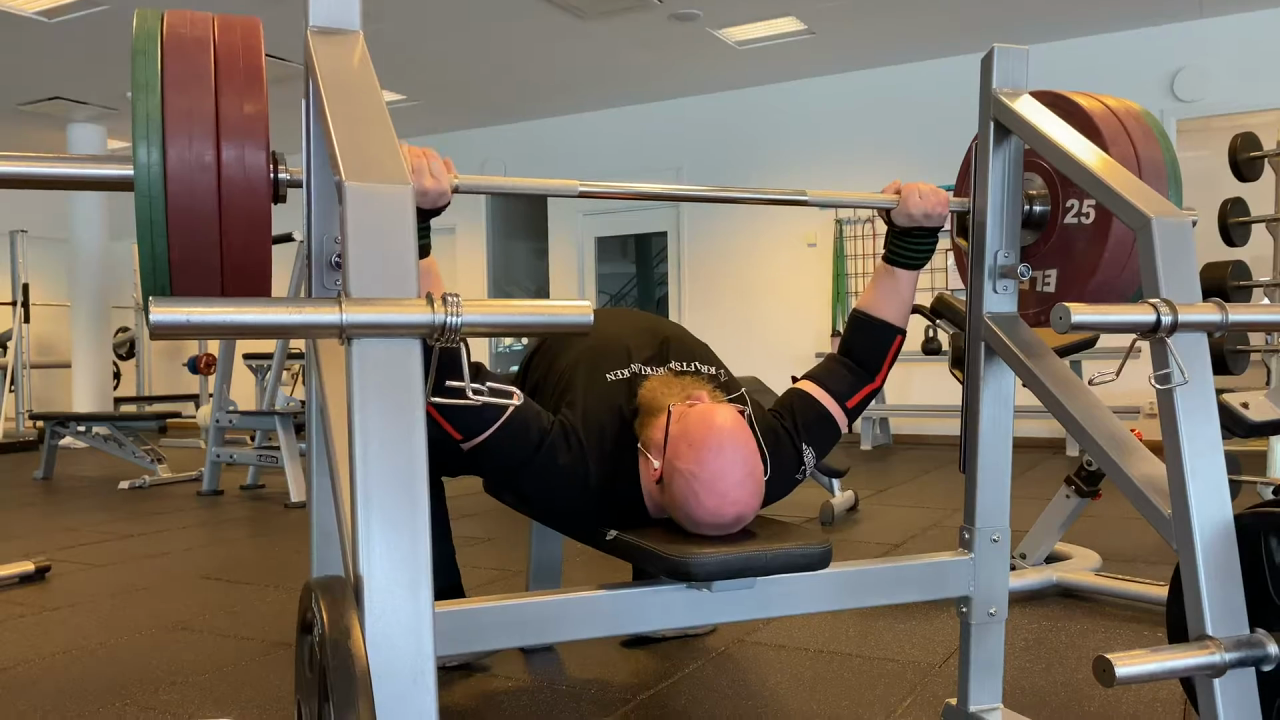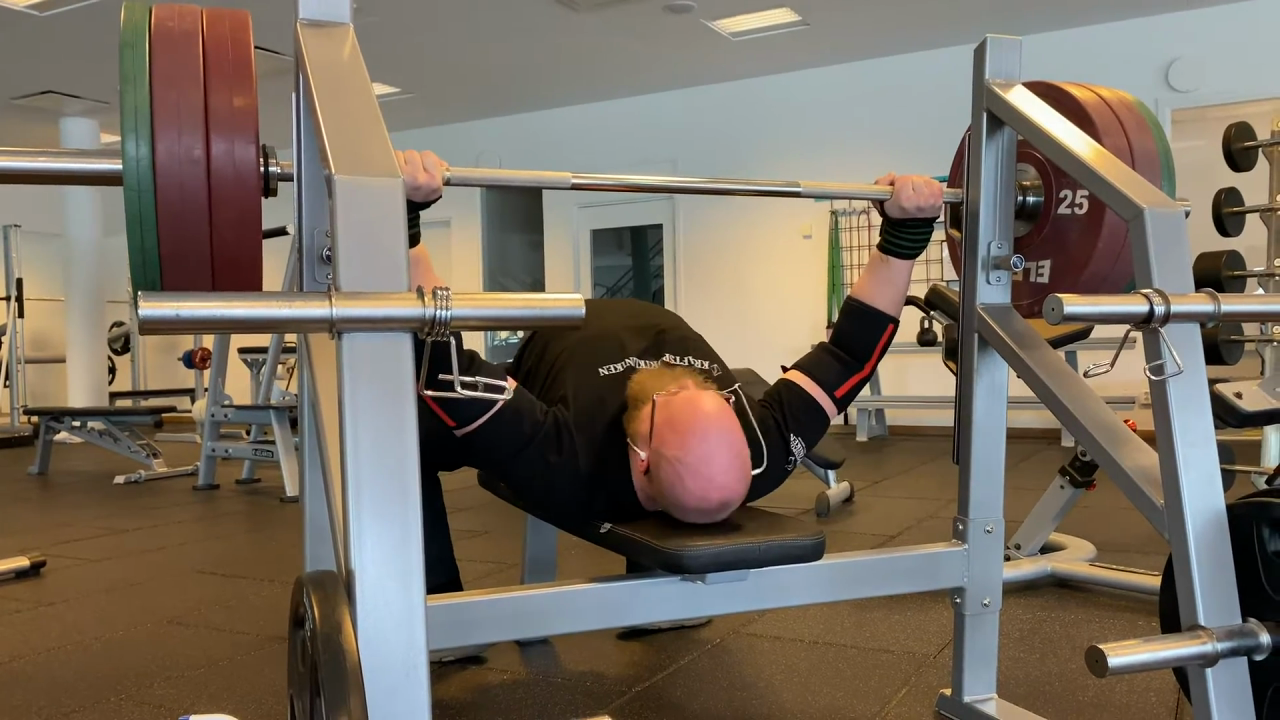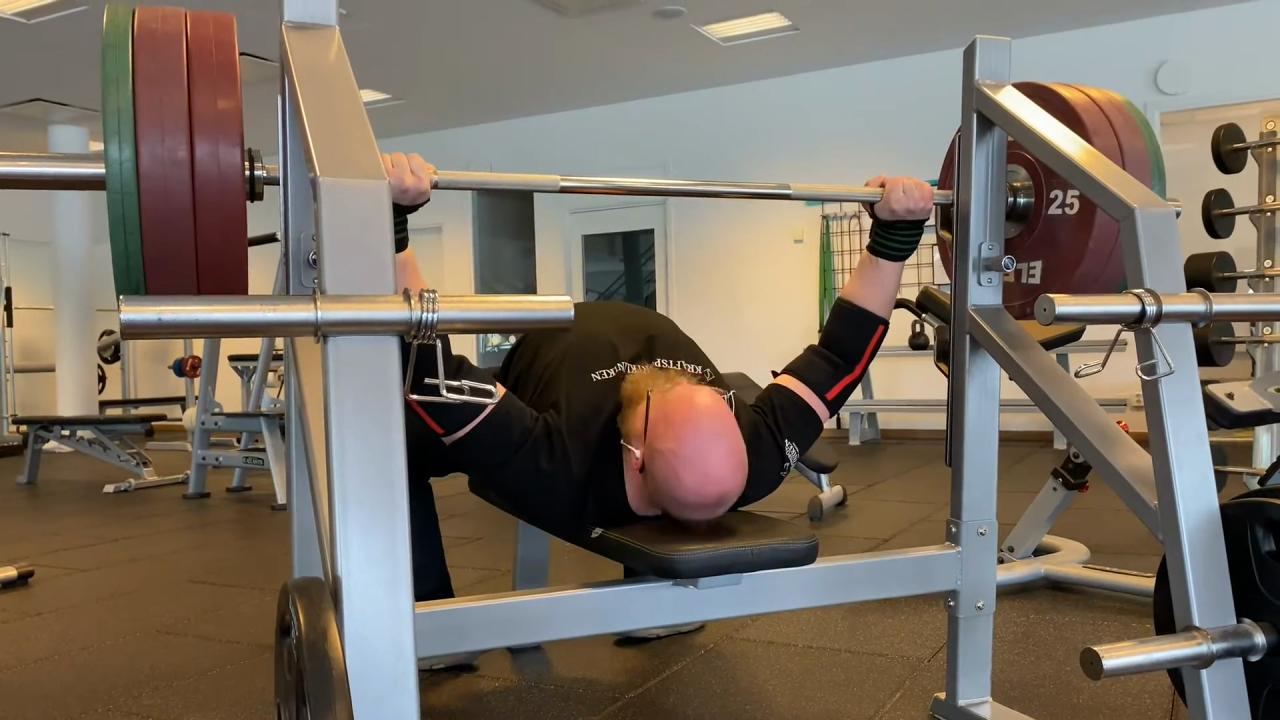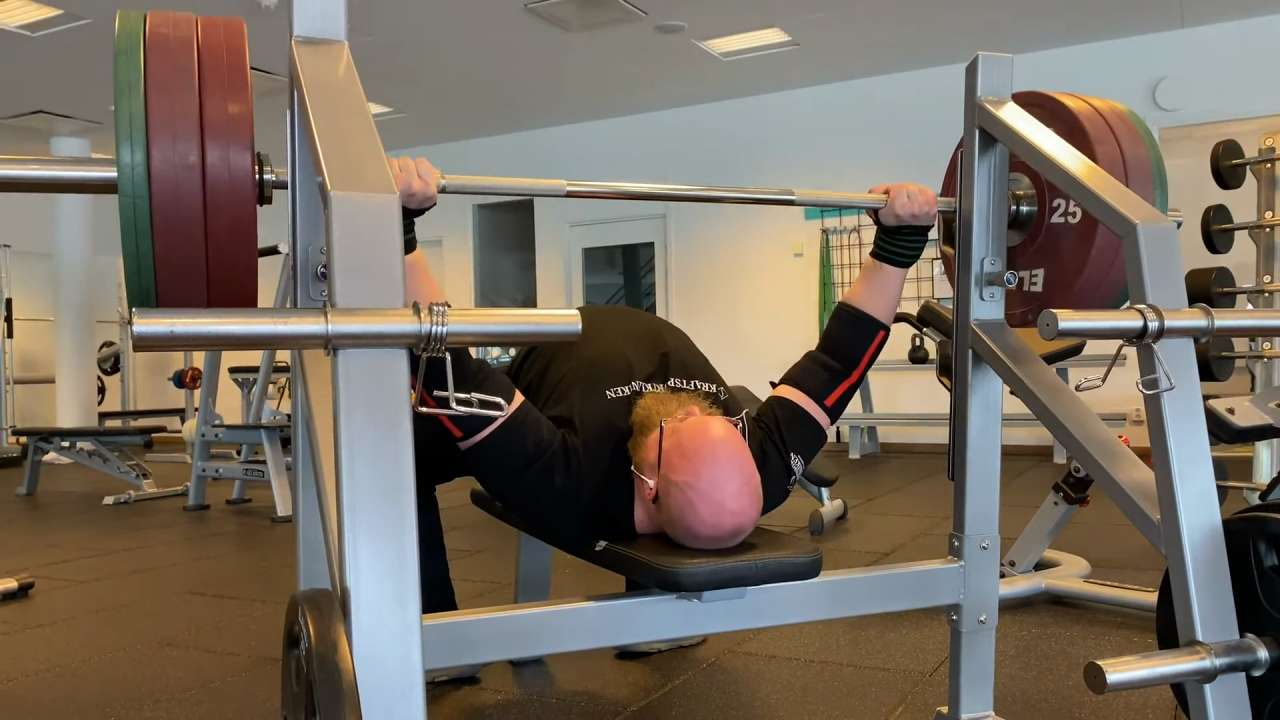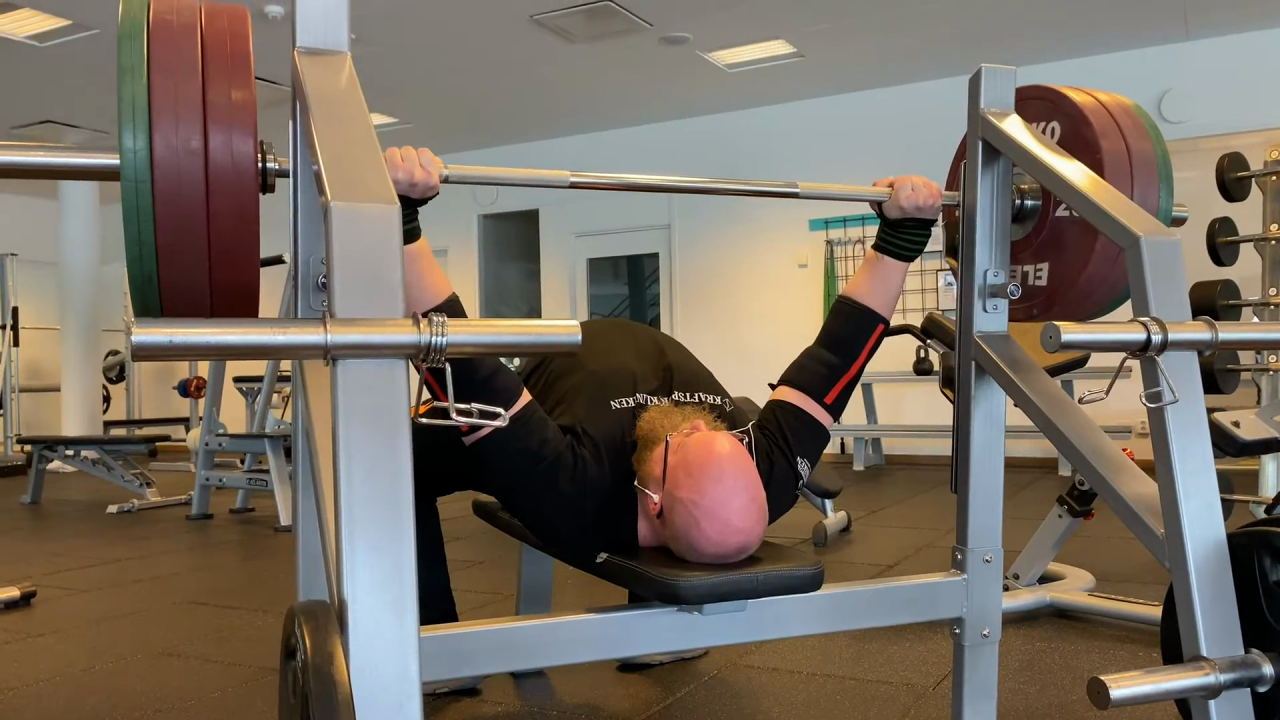
dt=1s
person 1, frame 1
left shoulder: (568, 470)
right shoulder: (769, 468)
left elbow: (440, 375)
right elbow: (862, 362)
left wrist: (415, 219)
right wrist: (914, 238)
person 1, frame 2
left shoulder: (561, 467)
right shoulder: (766, 460)
left elbow: (437, 362)
right elbow: (851, 352)
left wrist: (407, 216)
right wrist: (905, 232)
person 1, frame 3
left shoulder: (553, 474)
right shoulder: (756, 463)
left elbow: (425, 367)
right elbow: (841, 355)
left wrist: (393, 221)
right wrist: (896, 234)
person 1, frame 4
left shoulder: (566, 489)
right shoulder: (766, 472)
left elbow: (446, 371)
right elbow: (841, 360)
left wrist: (398, 224)
right wrist: (900, 240)
person 1, frame 5
left shoulder: (570, 498)
right shoulder: (772, 478)
left elbow: (456, 358)
right elbow: (839, 352)
left wrist: (403, 215)
right wrist: (902, 233)
